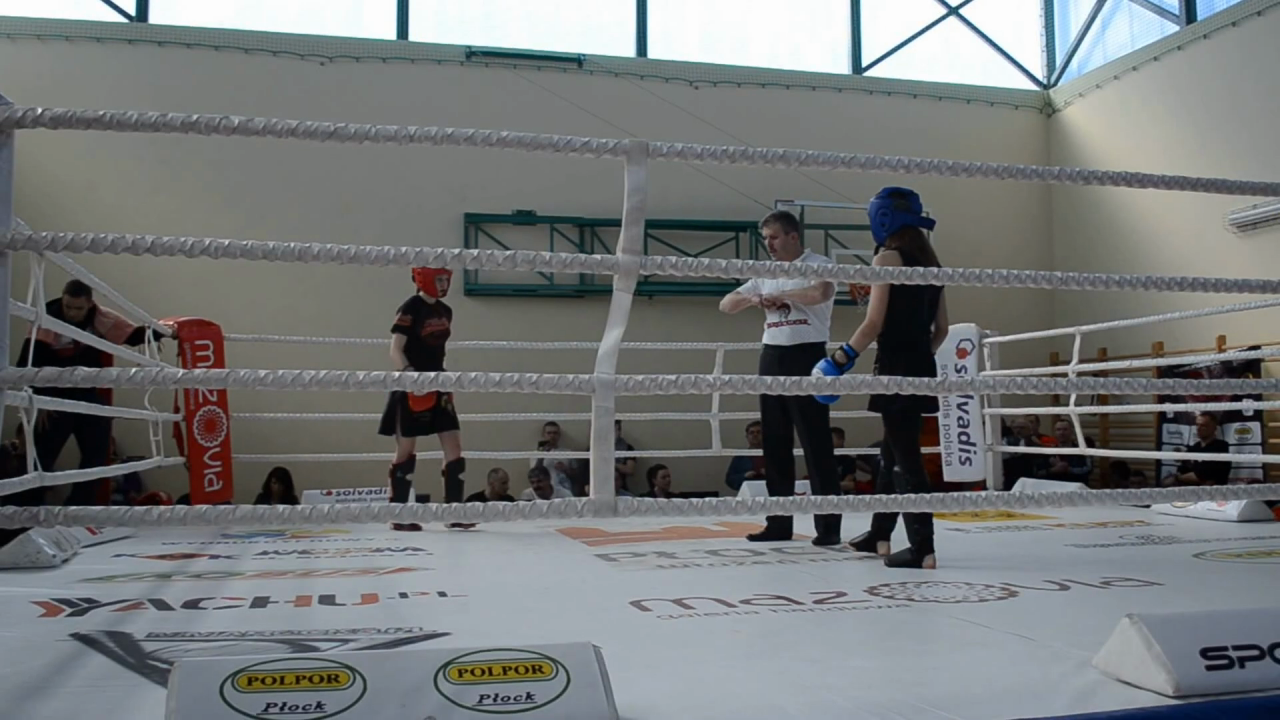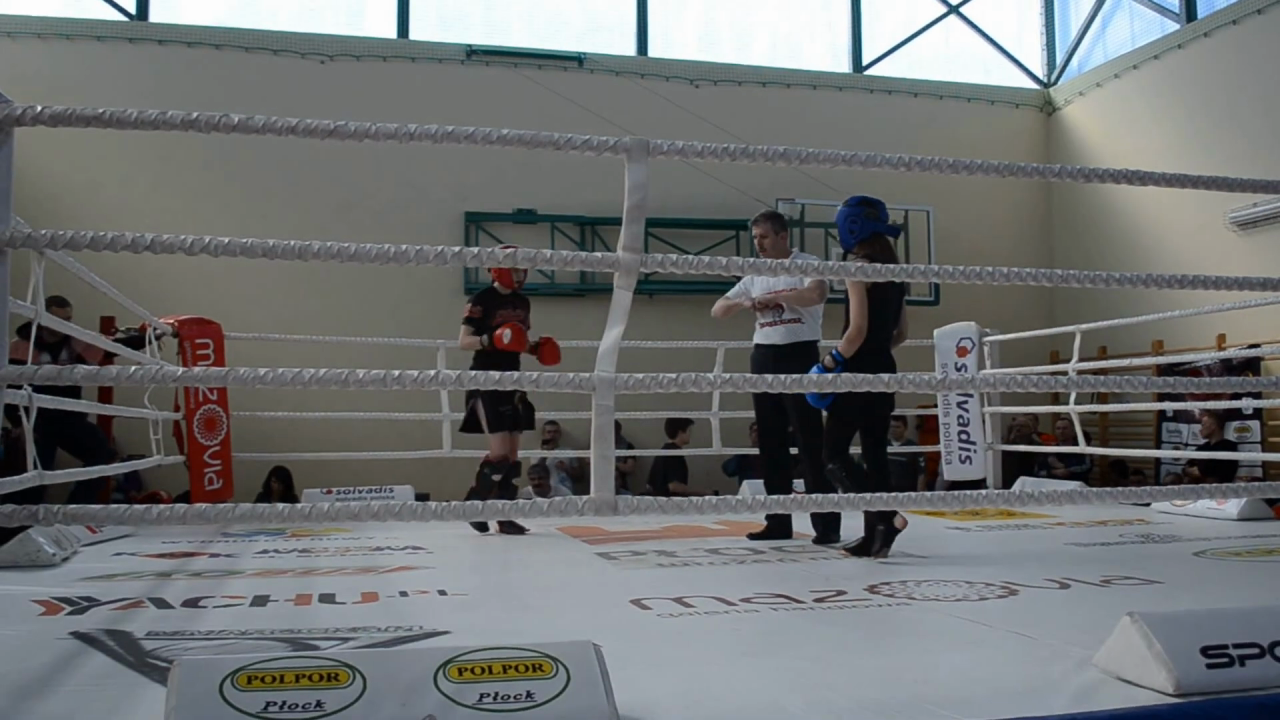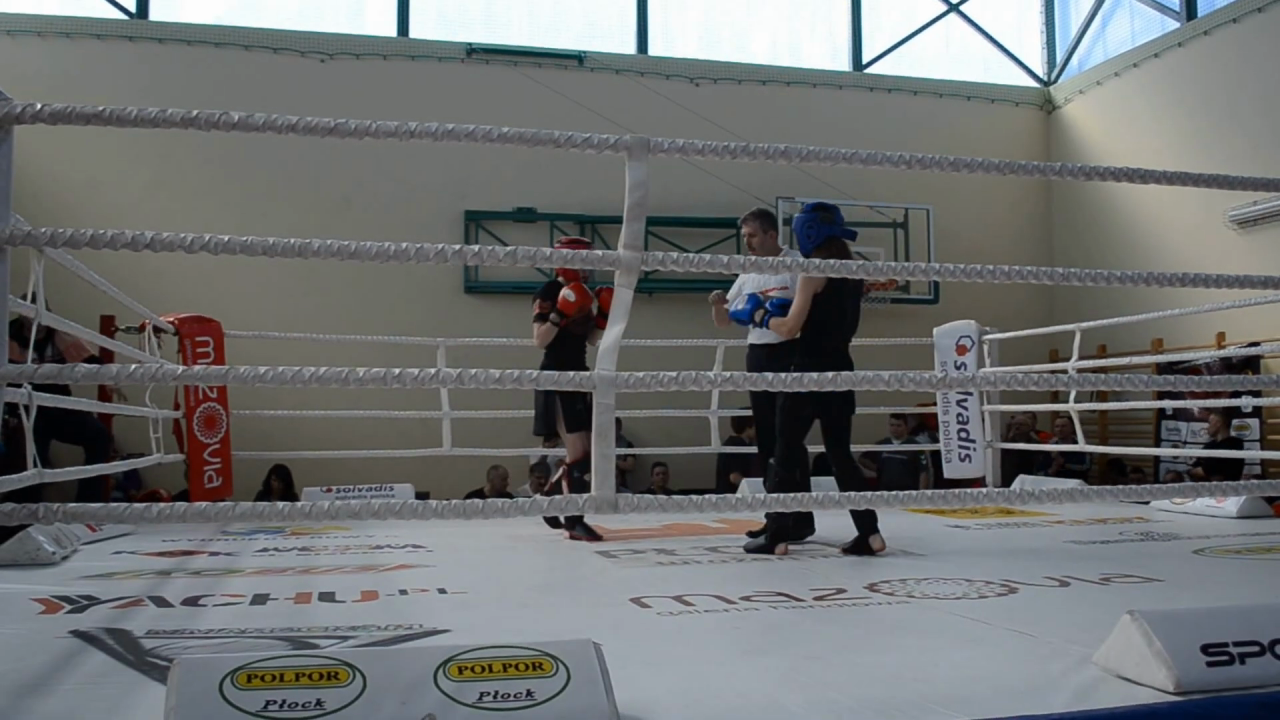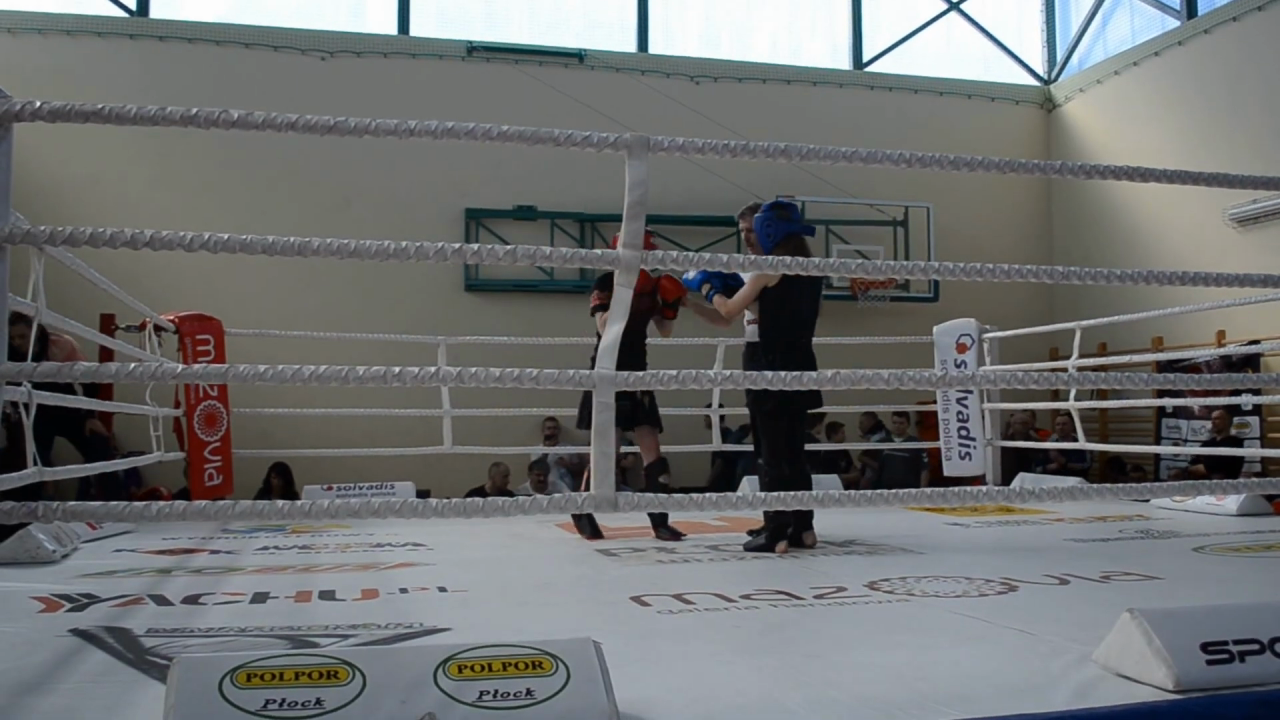
dt=0.4s
person 1, frame 1
left shoulder: (888, 258)
right shoulder: (929, 262)
left elbow: (874, 324)
right elbow: (941, 328)
left wrist: (840, 358)
left hip: (896, 365)
right hip: (921, 366)
left knee: (905, 458)
right knee: (893, 452)
left ankle: (922, 549)
right ankle: (880, 534)
person 1, frame 2
left shoulder: (858, 266)
right shoulder: (893, 270)
left elbow: (857, 330)
right elbow: (900, 333)
left wrist: (829, 364)
left hip: (859, 371)
right hip: (883, 369)
left knee: (835, 455)
right knee: (875, 454)
left ankle: (887, 517)
right ankle: (875, 536)
person 1, frame 3
left shoulder: (813, 271)
right shoulder: (851, 273)
left elbow: (791, 327)
left wrist: (760, 315)
left hip: (810, 370)
right hip: (839, 370)
left knee: (786, 454)
right knee: (839, 454)
left ankle: (777, 537)
right ankle: (869, 532)
person 1, frame 4
left shoulder: (771, 268)
right shoulder: (813, 271)
left elbow: (731, 310)
left wrist: (707, 287)
right wrist: (742, 286)
left hip: (776, 366)
right hip: (803, 365)
left knee: (773, 453)
right knee: (794, 451)
left ankle: (777, 534)
right ankle: (803, 528)
person 2, frame 1
left shoulder: (818, 264)
right shoulder: (766, 274)
left elbow: (820, 294)
right elbow: (726, 305)
left wrist: (779, 295)
right wrist: (751, 299)
left hip: (805, 358)
right hip: (771, 359)
left knee: (816, 444)
right knee: (774, 445)
left ankle: (828, 525)
right ankle: (779, 522)
person 2, frame 2
left shoulder: (807, 264)
right shoulder: (754, 276)
left elbow: (816, 294)
right elbow: (717, 311)
left wrist: (773, 297)
right wrist: (743, 303)
left hip: (799, 356)
right hip: (763, 358)
left knee: (810, 442)
right knee: (771, 444)
left ankle: (827, 523)
right ankle: (779, 521)
person 2, frame 3
left shoulder: (797, 263)
right shoulder: (748, 275)
right elbow: (721, 322)
left wrist: (767, 301)
right wrist: (720, 303)
left hip: (790, 354)
right hip: (758, 357)
right knee: (766, 440)
left ankle: (799, 516)
person 2, frame 4
right shoulder: (745, 270)
right elbow: (724, 318)
left wrist: (737, 295)
right wrist: (686, 301)
right hip: (754, 354)
right knee: (761, 436)
person 3, frame 1
left shoulder: (445, 310)
right shoulder: (410, 308)
right elbow: (396, 350)
left hip: (437, 386)
right hip: (413, 388)
left knee: (454, 450)
right knee: (406, 452)
person 3, frame 2
left shoulder: (522, 302)
right shoulder: (481, 300)
right elbow: (463, 341)
left wrist: (536, 349)
right wrist: (491, 340)
left knee: (511, 452)
right knee: (500, 451)
left ankle: (504, 515)
right ankle: (473, 503)
person 3, frame 3
left shoulder: (583, 295)
right shoulder: (547, 293)
left elbow: (592, 339)
right elbow: (540, 340)
left wrist: (603, 316)
right wrist: (561, 313)
left hip: (579, 375)
left knee: (579, 452)
right knee: (578, 451)
left ankle: (547, 499)
right ankle: (574, 521)
person 3, frame 4
left shoulder: (650, 287)
right shoulder: (606, 283)
left elbow: (665, 331)
right elbow: (603, 328)
left wrist: (671, 305)
left hip: (637, 372)
left knee: (651, 449)
left ankle: (660, 522)
right ankle: (583, 513)
person 4, frame 1
left shoulder: (103, 320)
right shoulder: (45, 324)
left elbow: (137, 335)
right elbow: (26, 365)
left hip: (90, 399)
right hip: (56, 401)
left knee: (96, 457)
right knee: (41, 459)
person 4, frame 2
left shoulder: (79, 341)
right shoulder: (21, 346)
left elbow: (119, 345)
right wrist: (18, 424)
left hip: (71, 417)
right hip: (37, 421)
left knee: (102, 454)
person 4, frame 3
left shoulder: (63, 337)
right shoulder: (10, 343)
left elbow: (91, 361)
left hip: (62, 409)
left knee: (99, 436)
left ankle: (91, 502)
person 4, frame 4
left shoulder: (62, 345)
right shoulder: (9, 356)
left wrist: (91, 417)
left hip: (68, 410)
right hip: (34, 415)
left knee: (100, 448)
